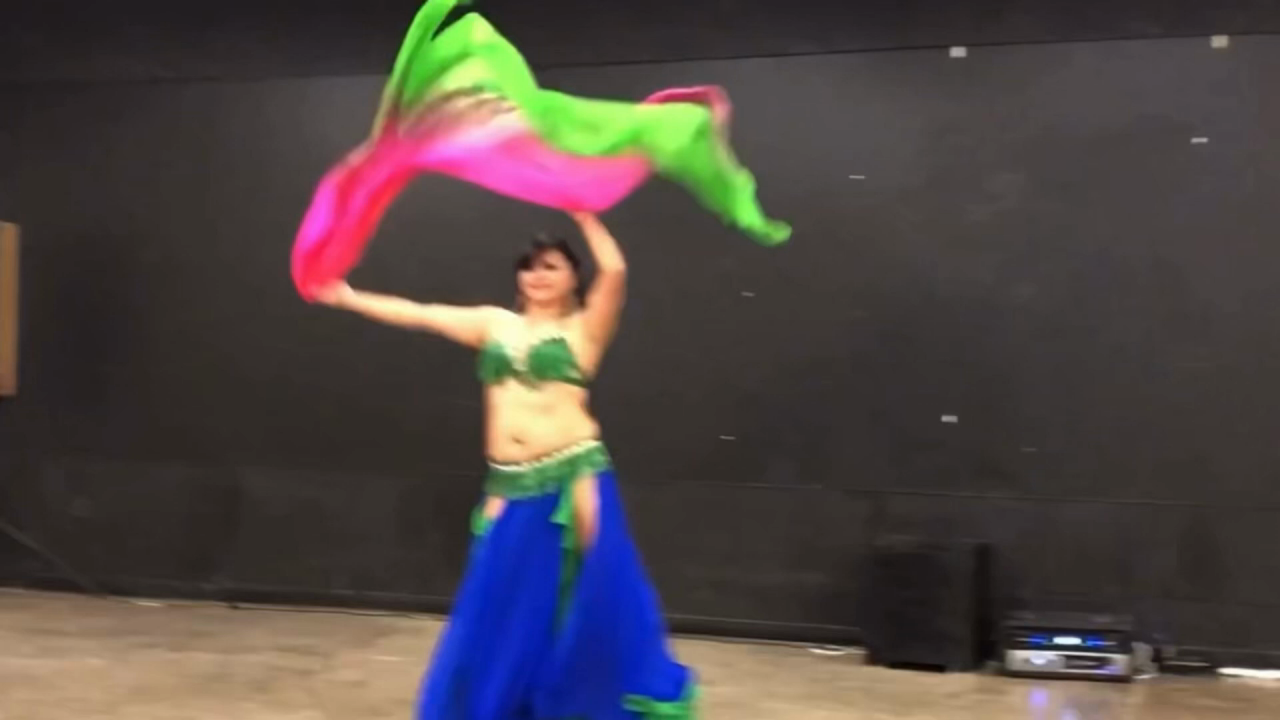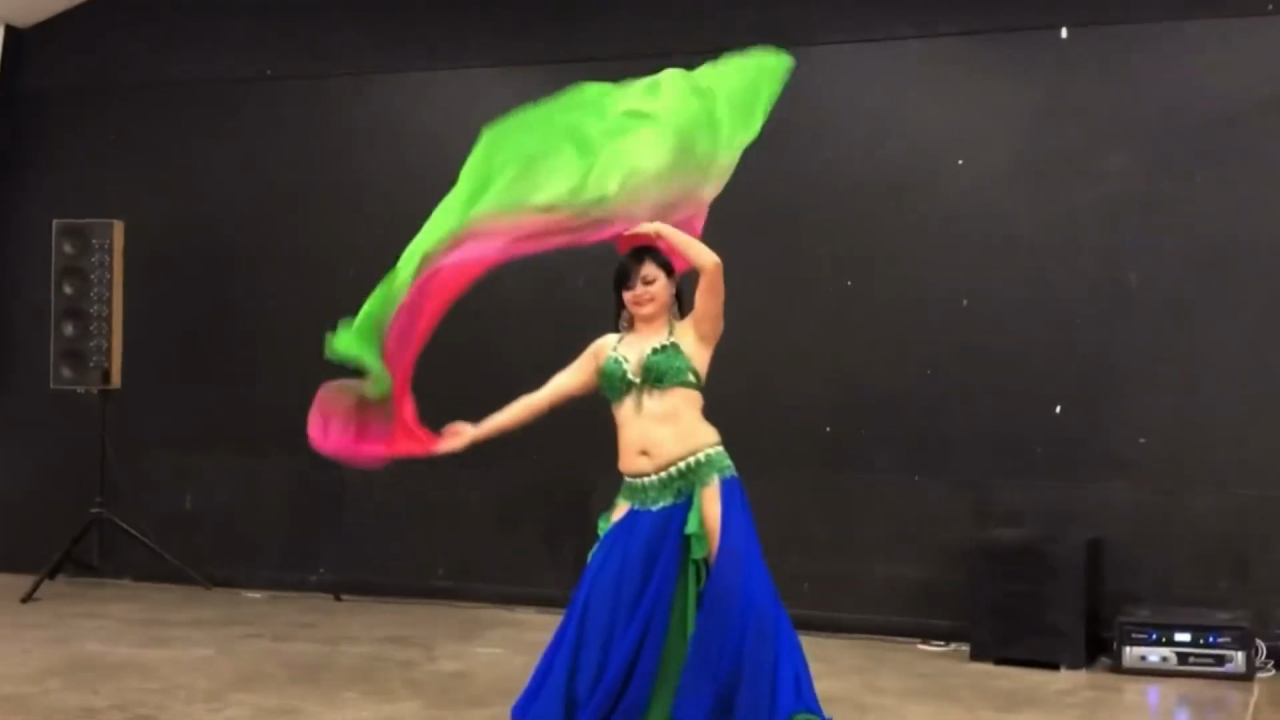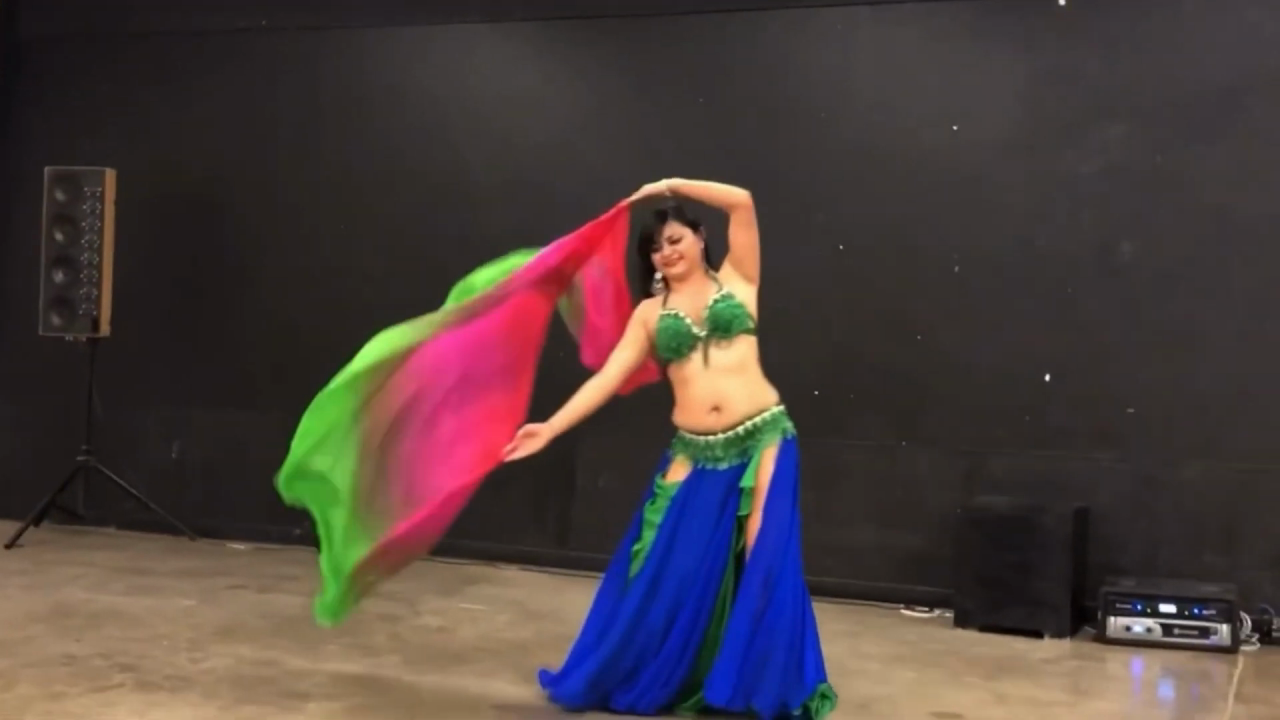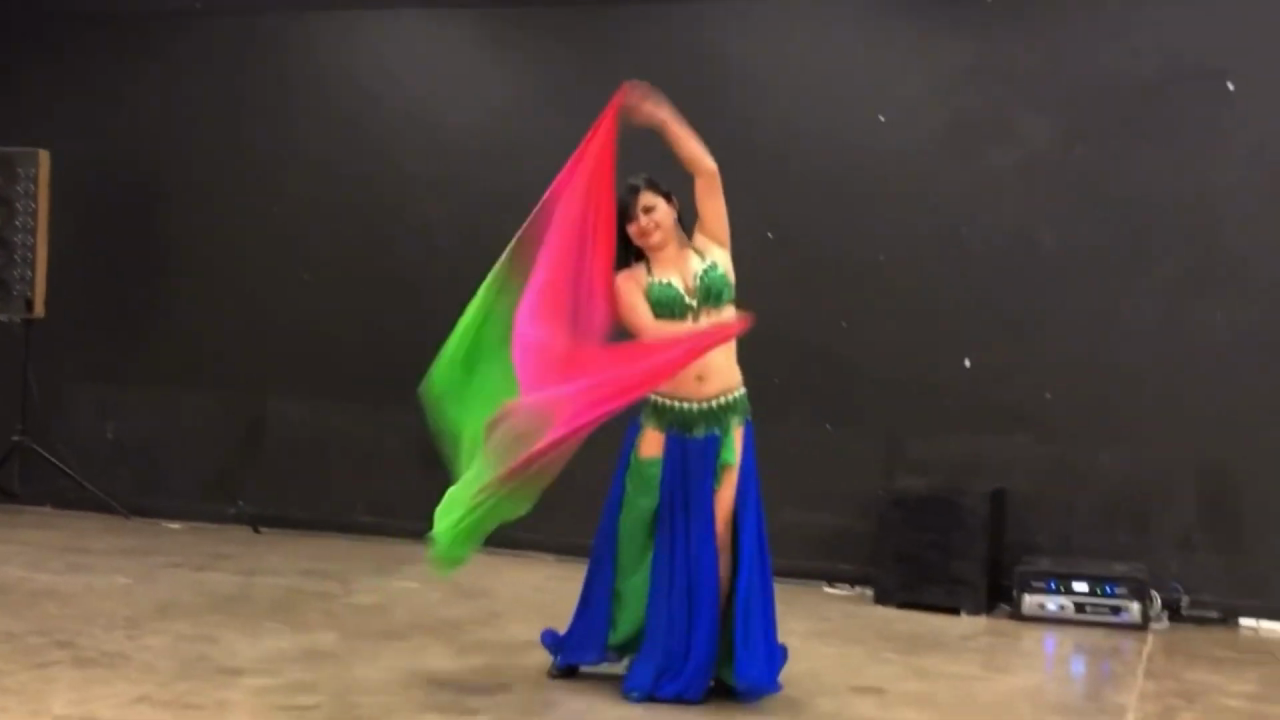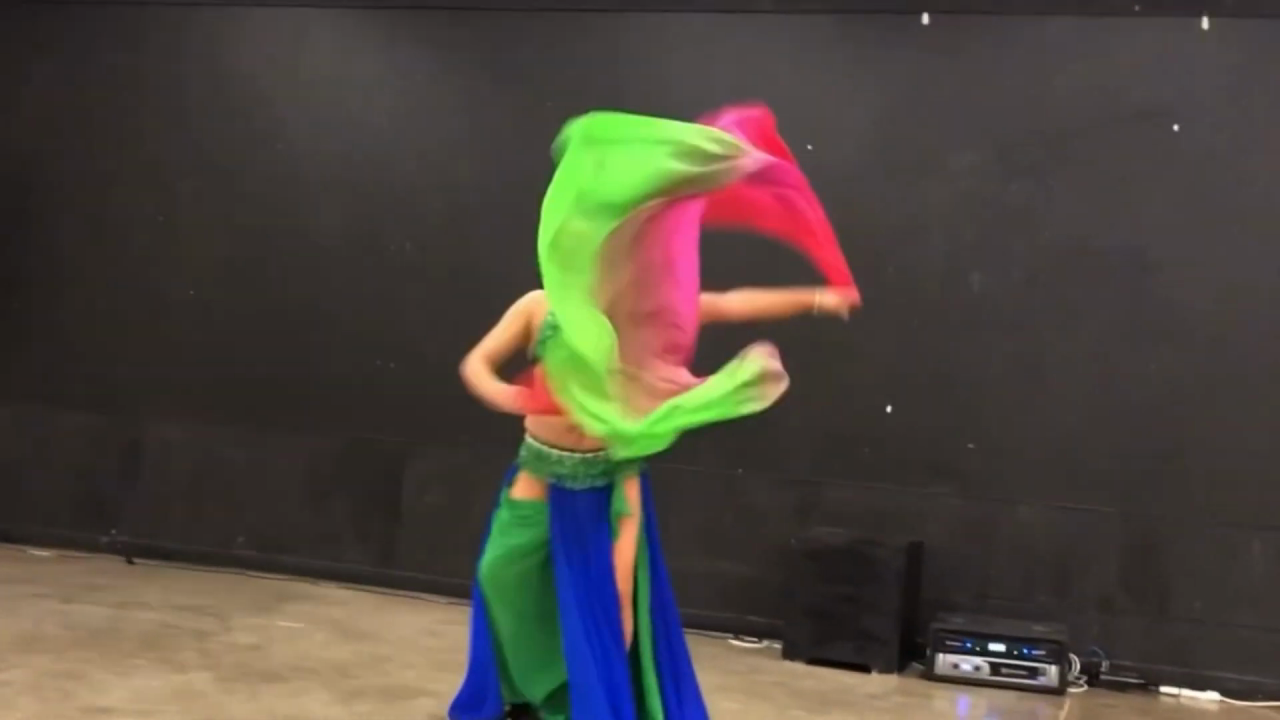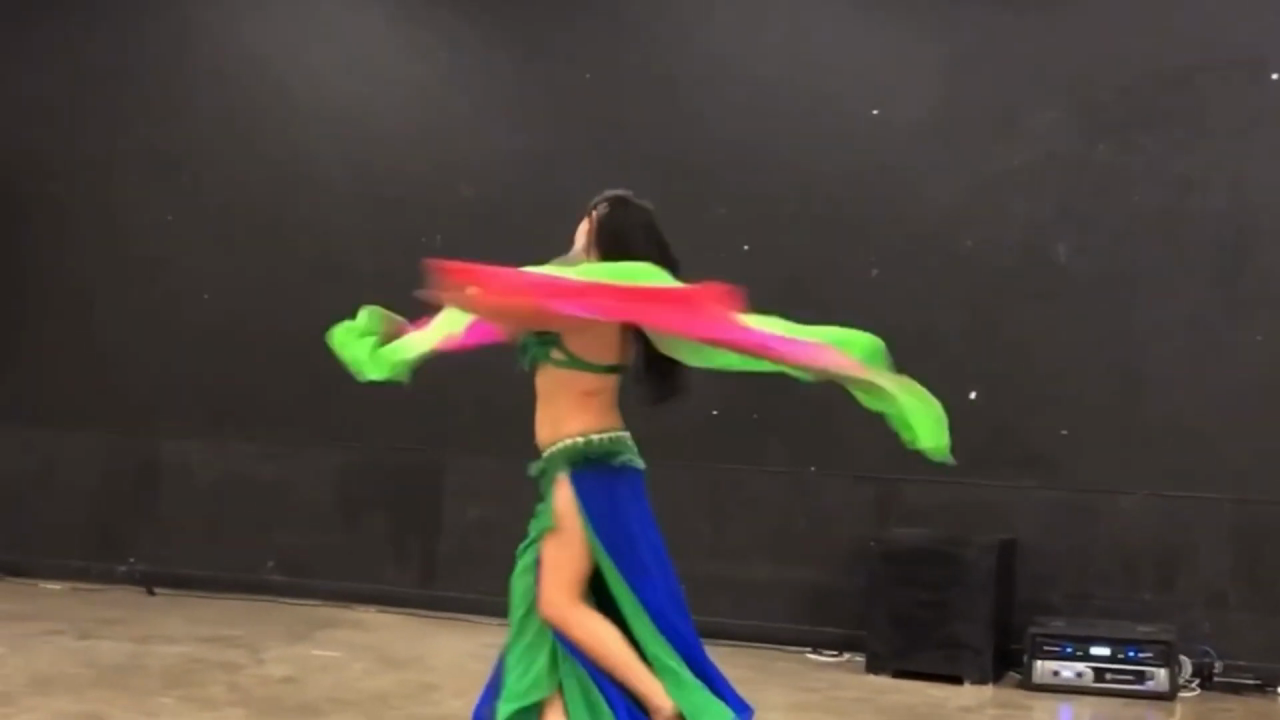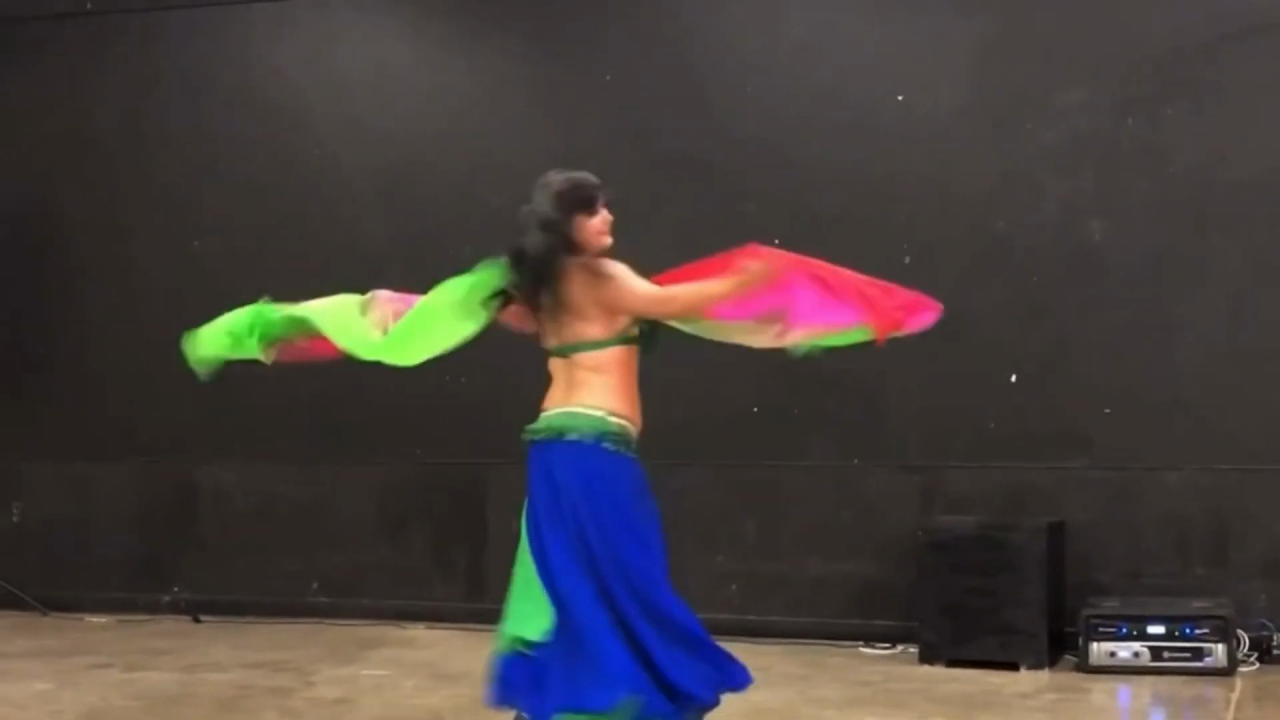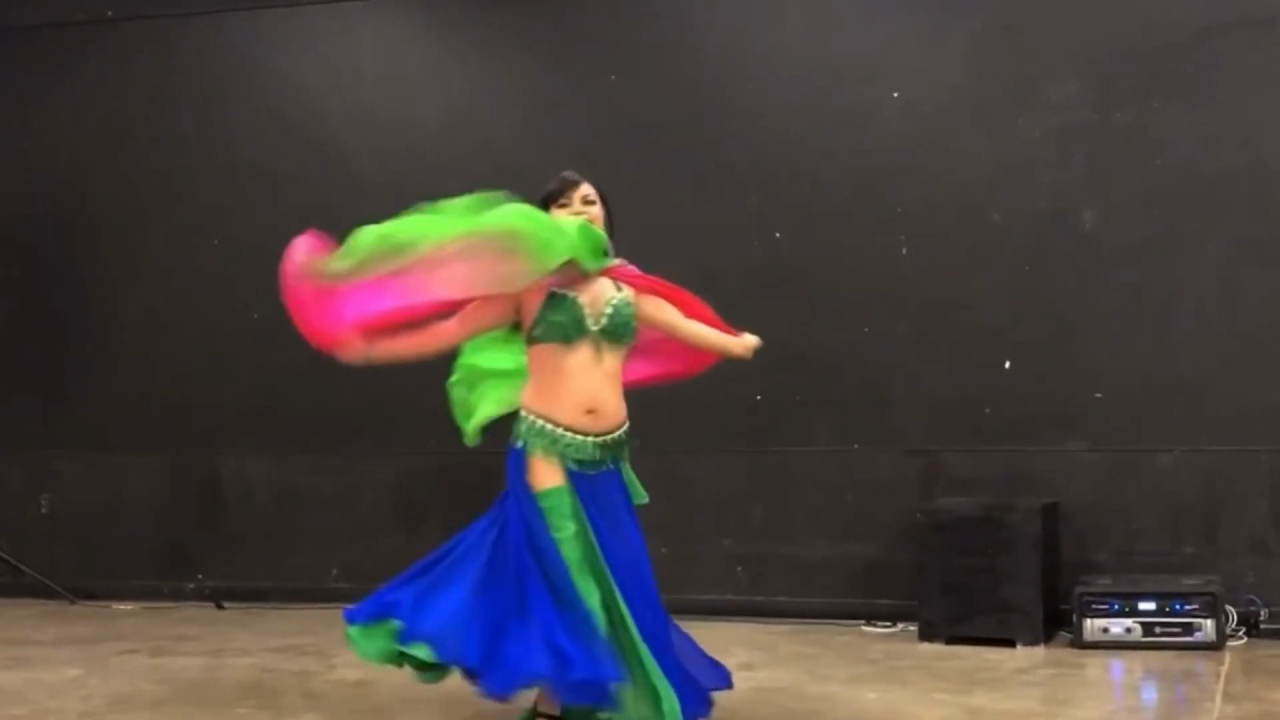
dt=0.4s
person 1, frame 1
left shoulder: (583, 331)
right shoulder: (495, 323)
left elbow: (613, 271)
right elbow: (420, 315)
left wrist: (585, 217)
right wrist: (349, 297)
left hip: (574, 471)
right hip: (510, 484)
left knee: (605, 584)
right knee: (499, 596)
person 1, frame 2
left shoulder: (694, 334)
right shoulder: (607, 348)
left elbow: (711, 266)
right elbow: (545, 395)
left wrist: (659, 229)
right wrist: (480, 431)
left hip: (702, 477)
right hip: (639, 495)
left knee: (738, 593)
right knee: (606, 601)
person 1, frame 3
left shoulder: (736, 280)
right shoulder: (650, 313)
left elbow: (740, 201)
right elbow: (610, 375)
left wrist: (673, 186)
right wrist: (554, 425)
left hip: (762, 435)
right hip: (693, 450)
left knee: (763, 557)
right knee: (660, 559)
right ankle: (604, 672)
person 1, frame 4
left shoulder: (710, 248)
right shoulder: (630, 280)
left elbow: (707, 171)
right elbow: (647, 328)
left wrist: (659, 116)
right wrist: (695, 334)
left hip: (725, 414)
right hip: (664, 417)
left knee: (717, 537)
right knee: (645, 531)
left ankle: (716, 652)
right ankle: (628, 649)
person 1, frame 5
right shoulder: (537, 306)
left elbow: (727, 306)
right elbow: (477, 363)
left wrist: (817, 298)
right wrist: (501, 391)
left hip: (613, 469)
right hip: (544, 463)
left knee: (617, 589)
right knee: (507, 573)
person 1, frame 6
left shoulder: (575, 289)
right shoulder: (630, 297)
left hip: (584, 465)
right hip: (601, 460)
left knee: (561, 605)
right knee: (538, 590)
person 1, frame 7
left shoulder: (541, 297)
right shoulder: (601, 278)
left elbow: (511, 316)
right elbow: (667, 304)
right wrist: (739, 278)
left hip: (549, 442)
right hip: (594, 444)
left knee: (573, 579)
right knee: (614, 582)
person 1, frame 8
left shoulder: (624, 285)
right shoulder: (531, 282)
left elbow: (685, 326)
right elbow: (463, 328)
left wrist: (734, 345)
right wrist: (382, 347)
left hip: (607, 453)
right hip: (545, 447)
left knee: (613, 574)
right knee: (561, 573)
